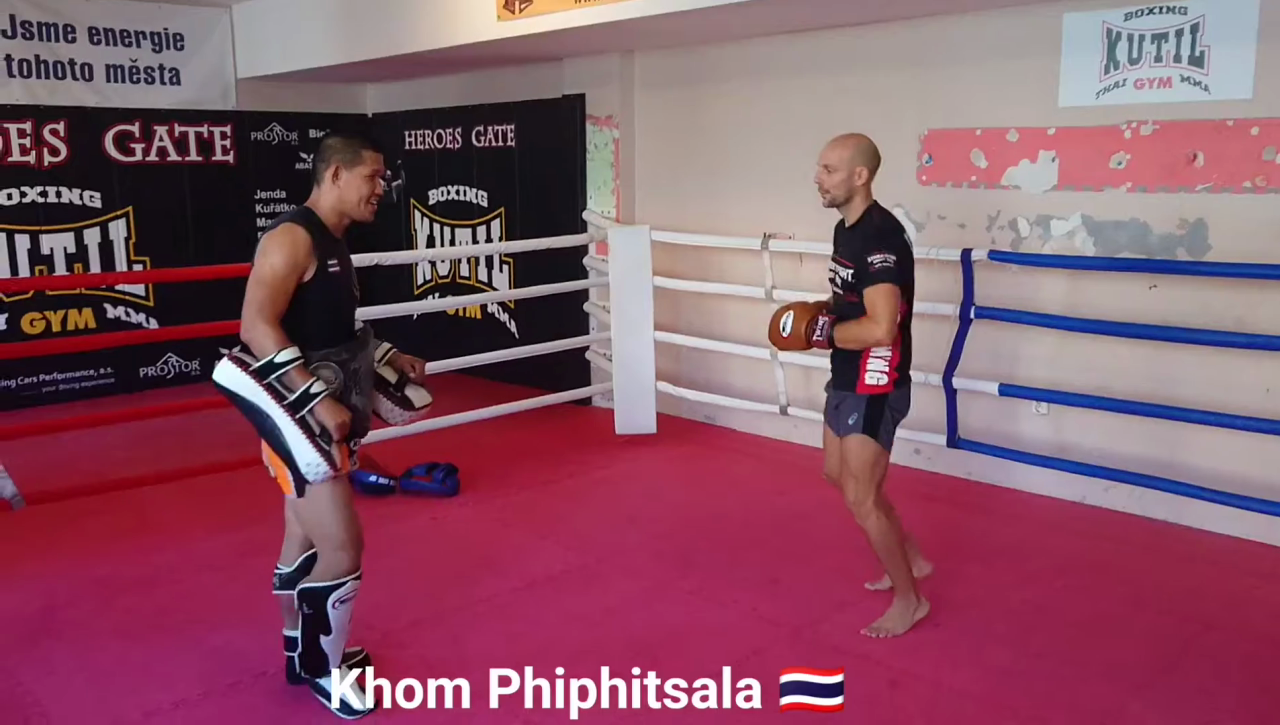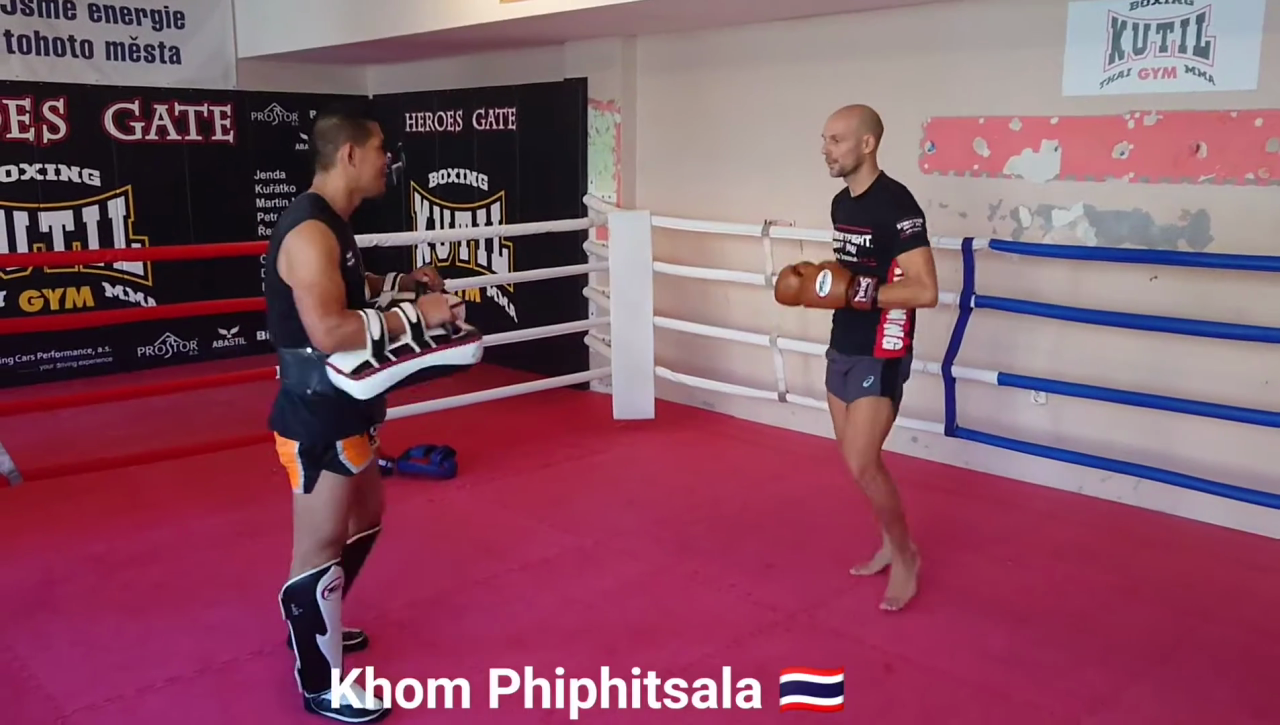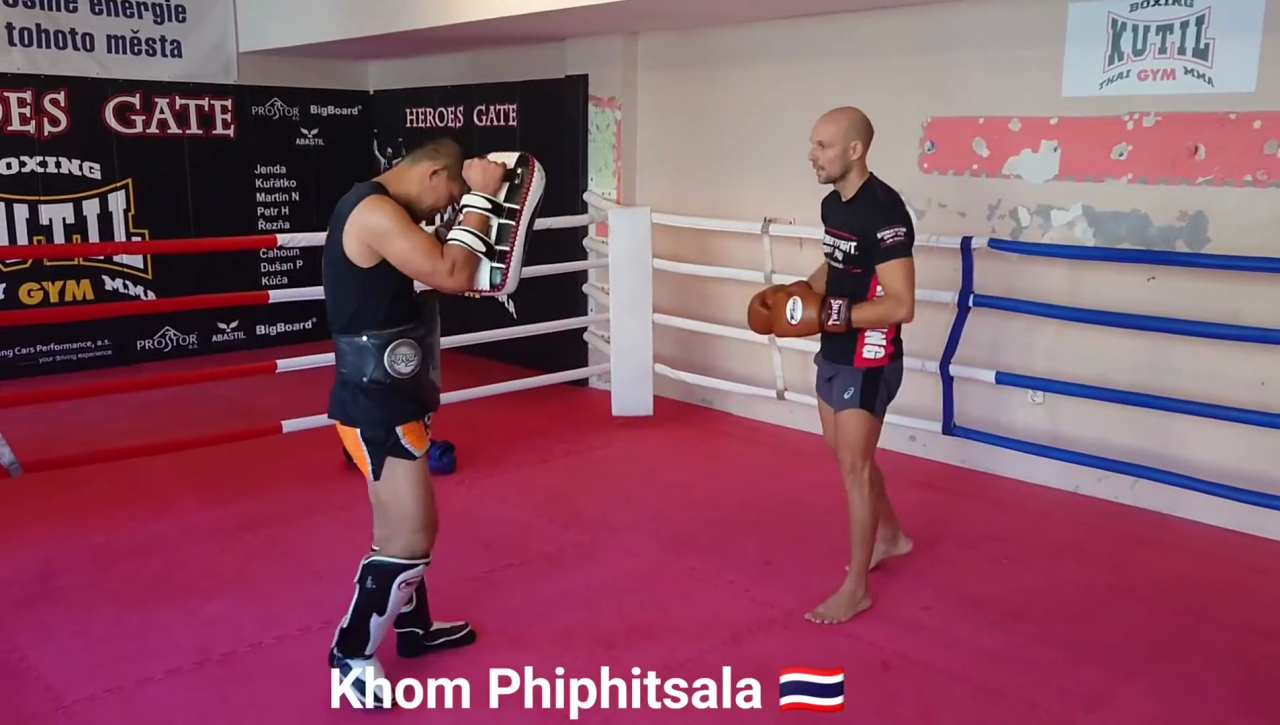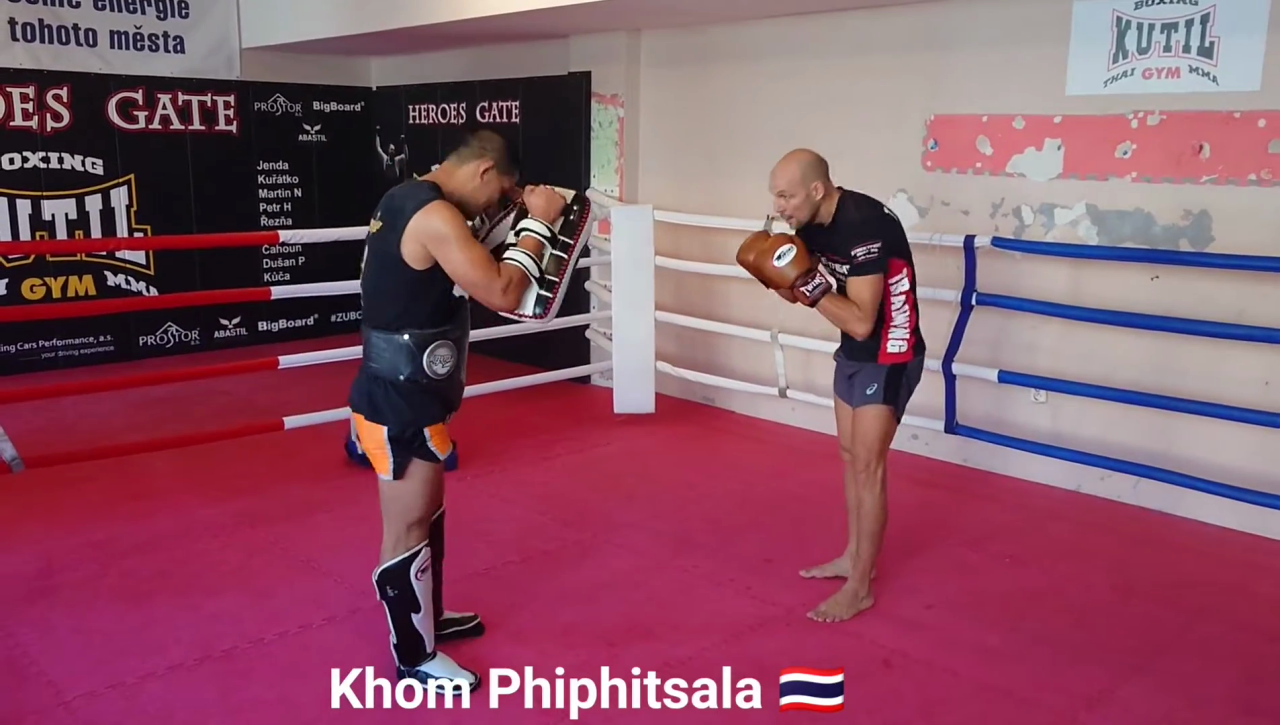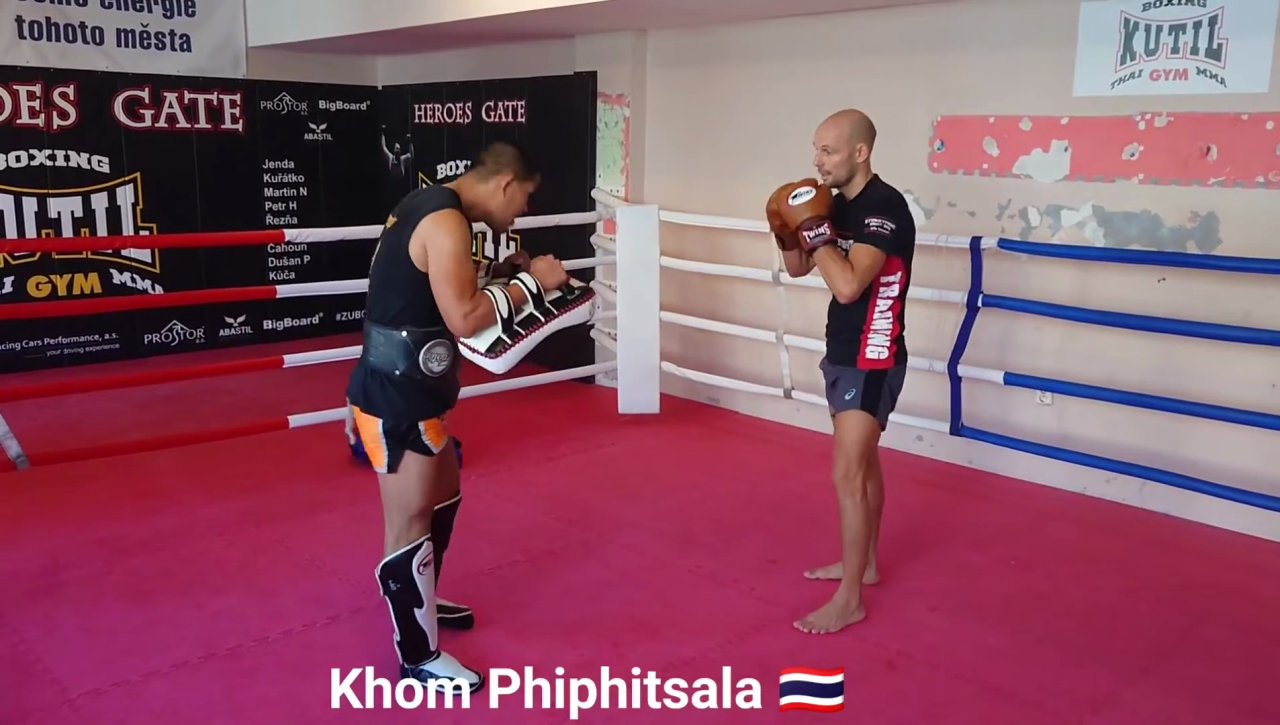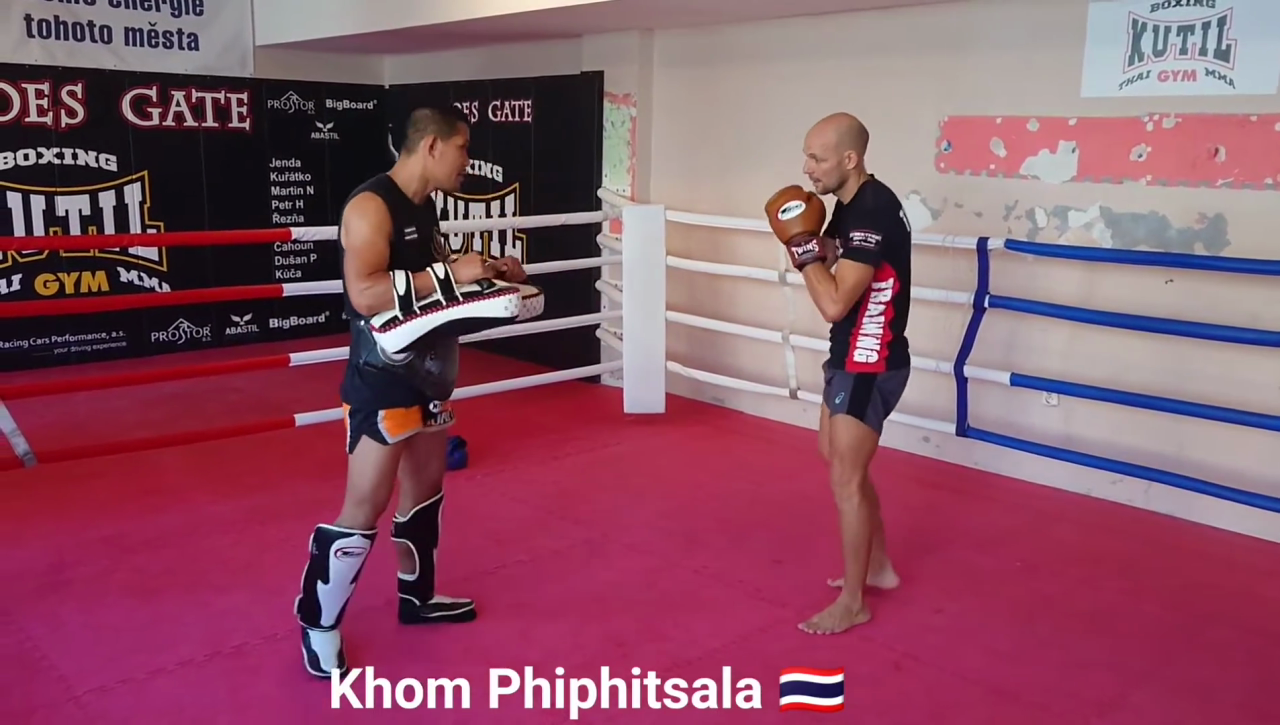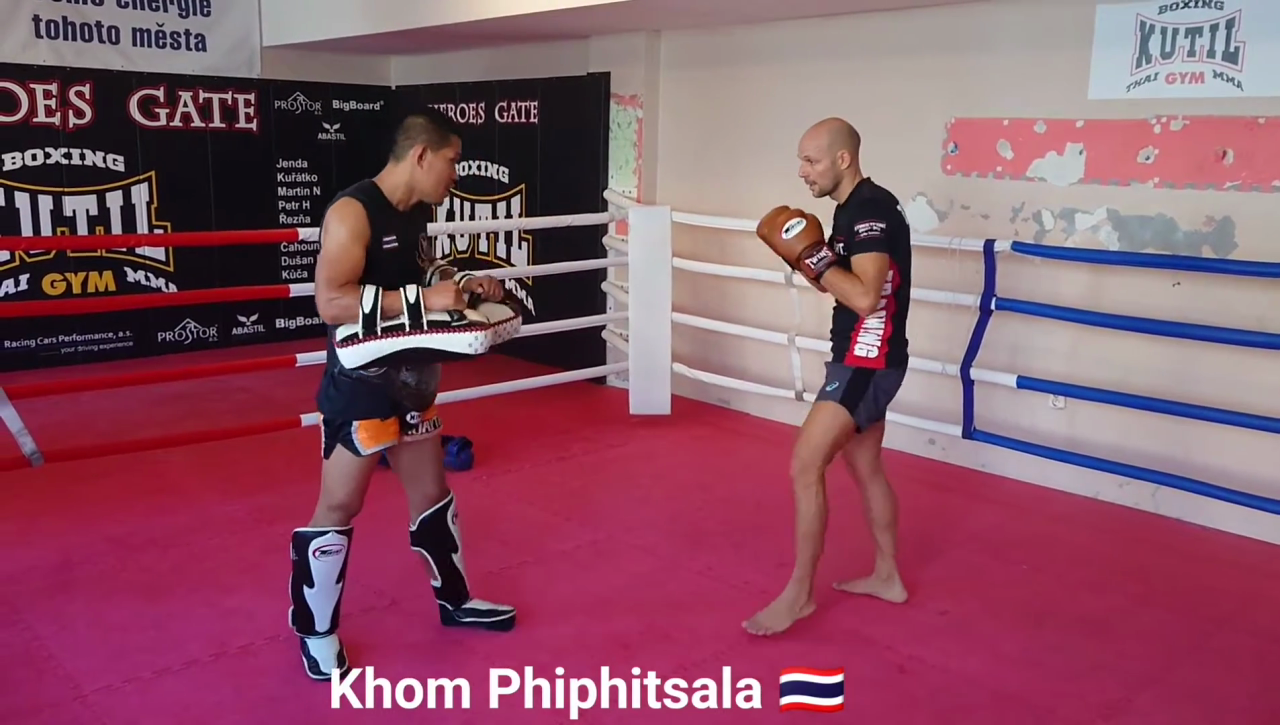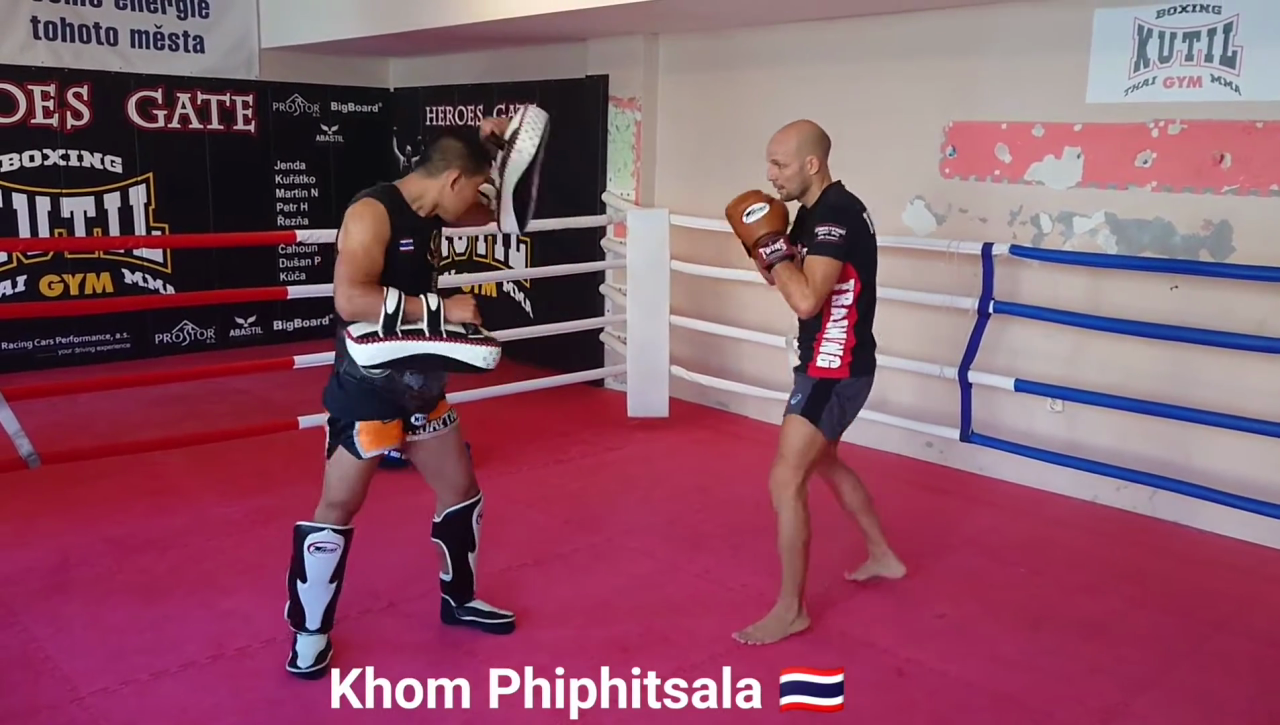
dt=0.5s
person 1, frame 1
left shoulder: (333, 242)
right shoulder: (291, 239)
right elbow: (257, 326)
left wrist: (389, 359)
right wrist: (320, 399)
left hip: (326, 418)
right hip: (306, 420)
left knee: (306, 541)
right knee: (342, 551)
left ankle: (306, 652)
right ankle: (322, 670)
person 1, frame 2
left shoulder: (326, 223)
right shoulder: (310, 232)
right elbow: (333, 332)
left wrist: (403, 282)
right wrist: (417, 315)
left hip: (337, 409)
right hip: (317, 416)
left knee: (364, 516)
right knee: (320, 546)
left ankle: (316, 628)
person 1, frame 3
left shoulder: (378, 210)
right shoulder: (375, 211)
left elbow: (432, 266)
right elbow: (454, 275)
left wrist: (477, 206)
right wrist: (479, 198)
left hip: (391, 396)
right hip: (378, 403)
left knee: (399, 525)
right knee: (412, 535)
left ankle: (414, 627)
right ankle: (352, 652)
person 1, frame 4
left shoulder: (408, 202)
right shoulder: (436, 215)
right elbow: (502, 294)
left wrist: (518, 225)
right wrist: (537, 224)
left hip: (400, 389)
right hip: (402, 401)
left knee: (427, 513)
right knee: (407, 528)
left ankle: (426, 616)
right ankle: (415, 658)
person 1, frame 5
left shoulder: (433, 207)
right shoulder: (446, 222)
right elbow: (465, 318)
left wrist: (511, 279)
right wrist: (532, 281)
left hip: (406, 385)
right hip: (398, 393)
left knee: (443, 496)
right knee: (410, 521)
left ankle: (418, 603)
right ankle: (419, 656)
person 1, frame 6
left shoulder: (426, 206)
right shoulder: (370, 205)
right elbow: (365, 292)
left wrist: (483, 271)
right wrist: (448, 274)
left hip: (427, 376)
right hip: (381, 383)
left knee: (425, 493)
right knee: (364, 510)
left ankle: (417, 597)
right ankle: (319, 625)
person 1, frame 7
left shoulder: (414, 214)
right shoulder: (352, 211)
right elbow: (333, 302)
left wrist: (463, 284)
right wrist: (425, 300)
left hip: (411, 385)
right hip: (360, 389)
left knee: (433, 499)
right knee: (337, 512)
left ankle: (454, 601)
right ankle: (316, 632)
person 1, frame 8
left shoulder: (422, 211)
right shoulder: (372, 212)
left elbow: (487, 213)
right elbow: (352, 299)
left wrist: (490, 147)
right wrist: (439, 309)
left hip: (420, 388)
right hip: (368, 390)
left knee: (463, 493)
right knee: (337, 512)
left ankle: (459, 600)
right ankle: (309, 629)
person 2, frame 1
left shoulder: (882, 239)
right shoulder: (846, 228)
left elbow: (882, 327)
left wrist: (818, 331)
right wrist: (818, 313)
left hip: (874, 389)
right hip: (846, 381)
left knee: (860, 499)
right knee: (839, 476)
left ankle: (908, 598)
right ankle: (909, 559)
person 2, frame 2
left shoulder: (896, 206)
right shoulder: (841, 202)
left elbow: (923, 291)
left wrist: (854, 291)
right wrist: (812, 278)
left hip: (882, 353)
right hip: (843, 347)
left knee: (859, 464)
right knee: (856, 456)
left ankle: (906, 558)
right ankle: (892, 544)
person 2, frame 3
left shoulder: (884, 212)
right shoulder: (833, 203)
left elbow: (899, 307)
left wrist: (826, 315)
right wrist: (794, 294)
left hip: (868, 360)
right hip: (835, 354)
left knee: (852, 468)
right knee: (845, 455)
left ankle: (856, 589)
right ankle: (891, 535)
person 2, frame 4
left shoulder: (864, 226)
right shoulder: (810, 226)
left elbow: (860, 322)
right elbow: (800, 290)
left wrist: (809, 282)
right wrist: (779, 277)
left hip: (890, 357)
right hip: (853, 354)
left knee: (865, 466)
right knee: (853, 456)
left ankle: (860, 587)
right ankle: (854, 557)
person 2, frame 5
left shoulder: (885, 208)
right shoulder: (836, 201)
left elbow: (847, 285)
right elbow: (797, 268)
left wrist: (815, 230)
right wrist: (788, 232)
left hip: (871, 362)
right hip: (843, 355)
left knee: (846, 476)
right knee: (862, 463)
left ankle: (849, 600)
right ankle: (864, 562)
person 2, frame 6
left shoulder: (873, 214)
right shoulder: (851, 204)
left elbow: (834, 305)
right elbow: (829, 267)
left wrist: (803, 245)
right wrist: (808, 244)
left hip: (870, 365)
right hip: (855, 359)
left knee: (844, 481)
right knee: (836, 456)
left ankle: (853, 603)
right ankle: (879, 566)
person 2, frame 7
left shoulder: (873, 209)
right shoulder: (851, 208)
left elbow: (865, 298)
left wrist: (811, 255)
right wrist: (807, 256)
left hip: (867, 361)
right hip: (865, 359)
left knee: (805, 468)
right knee: (864, 467)
left ankle: (797, 594)
right ankle: (887, 576)
person 2, frame 8
left shoulder: (839, 216)
right shoulder: (810, 211)
left elbow: (807, 300)
right elbow: (785, 274)
left wrist: (769, 245)
right wrist: (756, 239)
left hip: (832, 370)
right hip: (827, 366)
left knee: (784, 483)
right knee: (825, 463)
left ankle: (790, 610)
right ankle: (883, 555)
